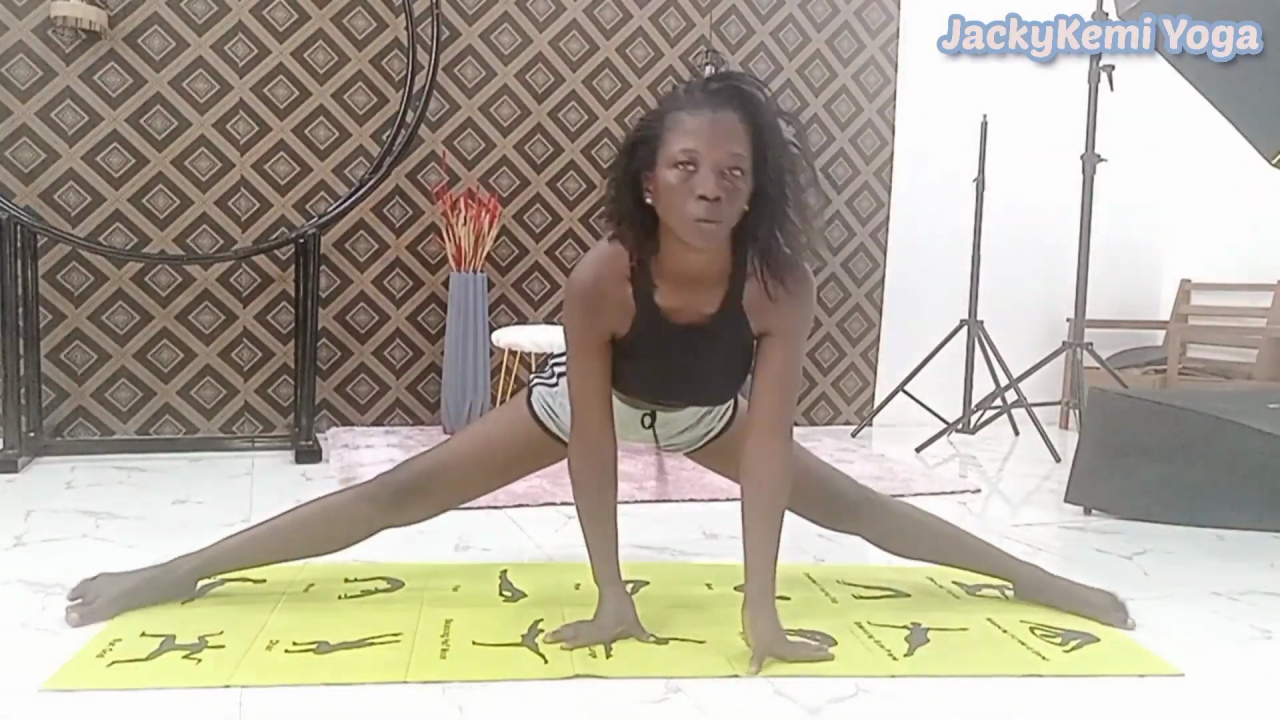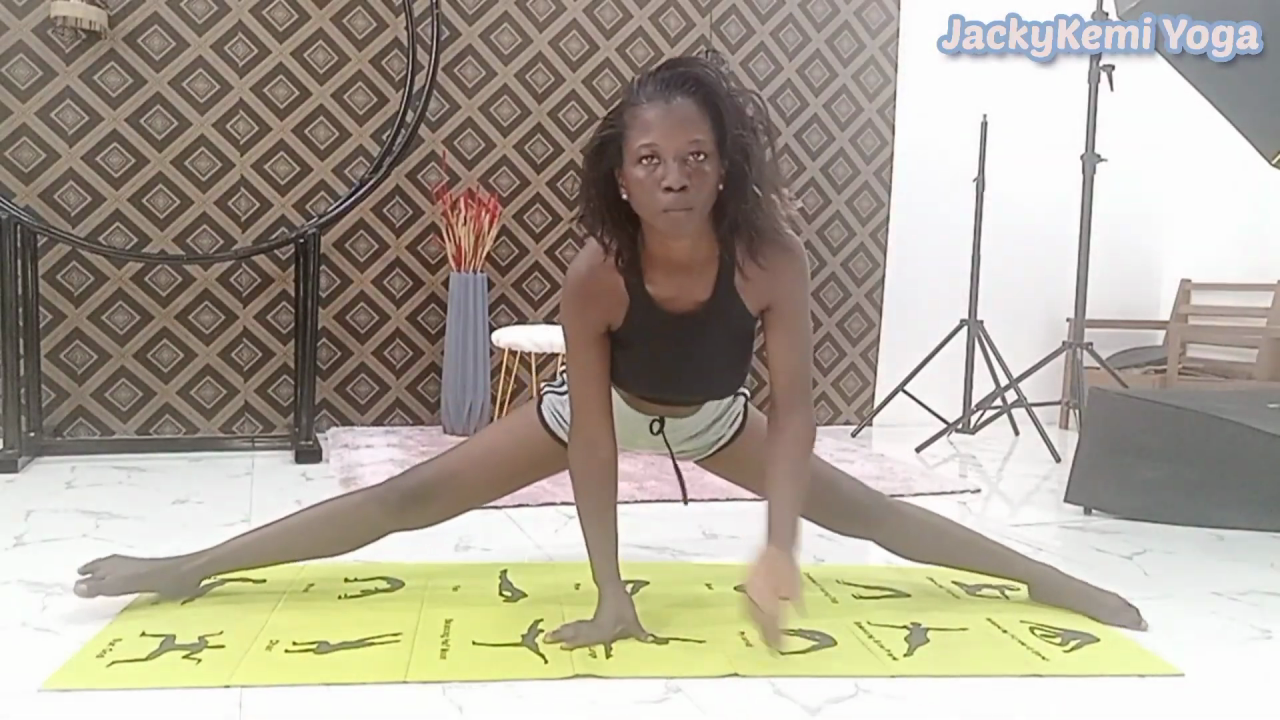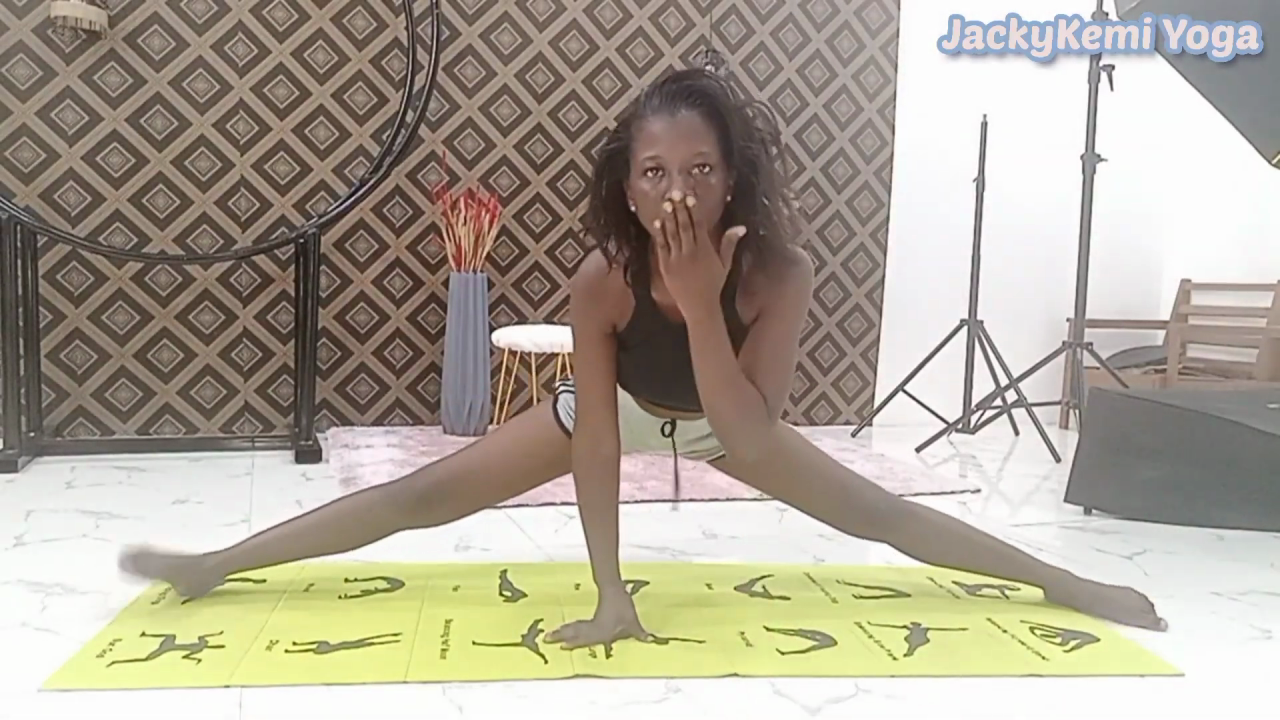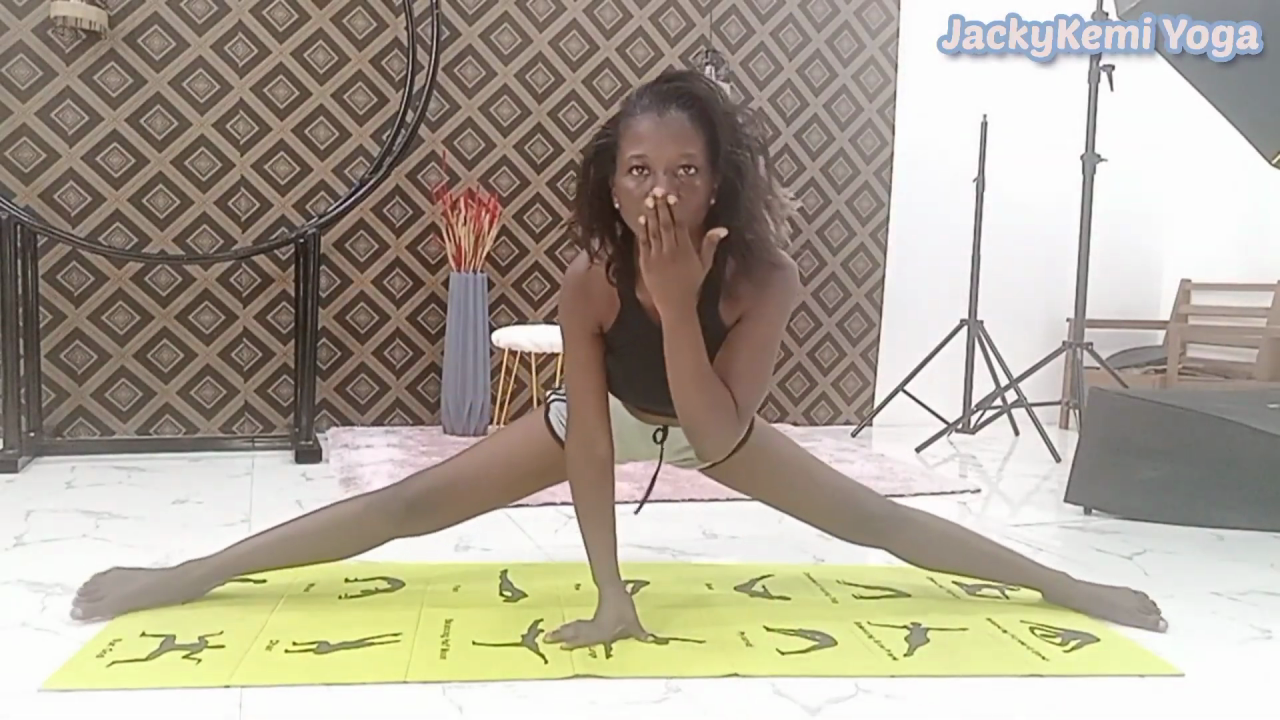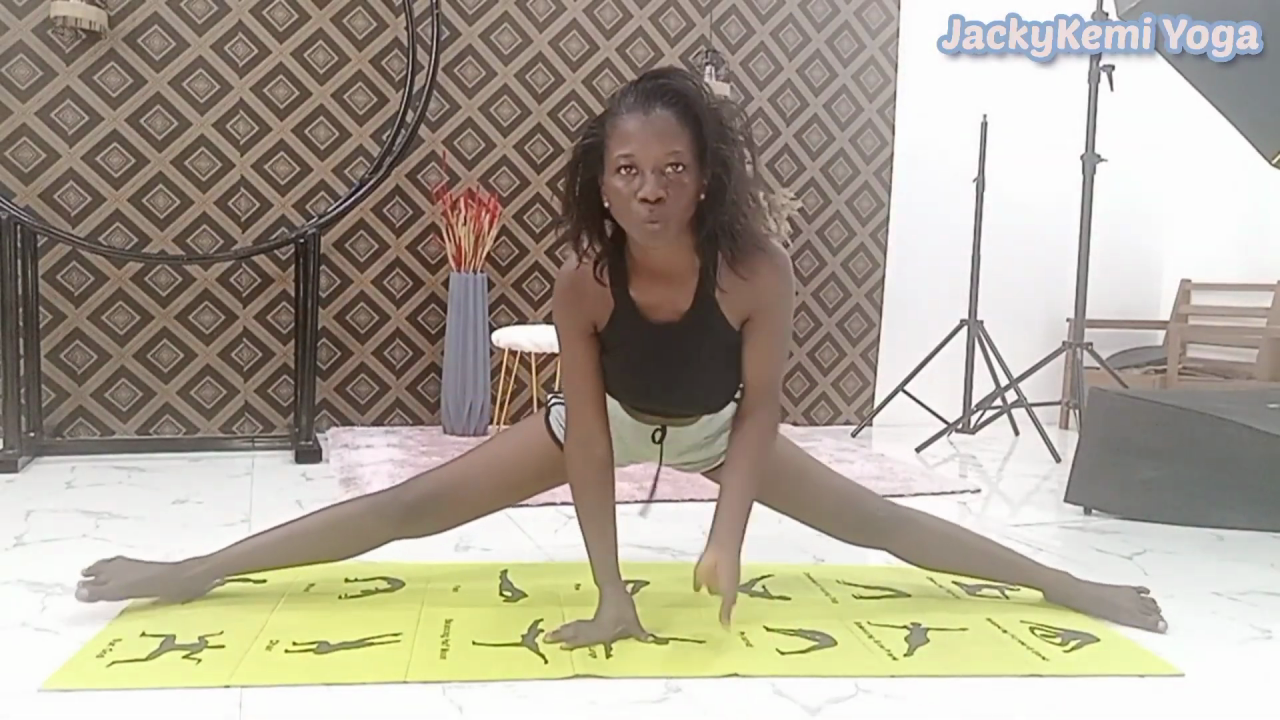
dt=0.5s
person 1, frame 1
left shoulder: (782, 283)
right shoulder: (601, 280)
left elbow: (767, 443)
right elbow: (592, 446)
left wrist: (759, 607)
right wrist: (610, 599)
left hip: (707, 414)
right hip: (593, 402)
left knee: (857, 506)
right knee: (400, 492)
left ankle: (1041, 579)
right ankle: (175, 573)
person 1, frame 2
left shoulder: (773, 260)
right shoulder: (594, 276)
left elbow: (794, 407)
right elbow: (593, 443)
left wrist: (778, 550)
right wrist: (609, 598)
left hip: (714, 418)
right hip: (600, 408)
left knee: (866, 513)
right knee: (410, 496)
left ankle: (1056, 584)
right ankle: (184, 570)
person 1, frame 3
left shoulder: (779, 271)
right shoulder: (603, 279)
left elbow: (746, 435)
right elbow: (597, 442)
left wrist: (702, 305)
right wrist: (611, 597)
left hip: (725, 416)
right hip: (614, 407)
left knee: (875, 512)
right knee: (425, 495)
left ankle: (1071, 586)
right ankle: (206, 566)
person 1, frame 4
left shoulder: (763, 275)
right shoulder: (590, 279)
left elbow: (718, 432)
right elbow: (590, 442)
left wrist: (678, 301)
right wrist: (609, 595)
left hip: (712, 427)
right hip: (607, 417)
left knee: (875, 519)
right knee: (413, 502)
left ankle: (1072, 589)
right ankle: (185, 578)
person 1, frame 5
left shoulder: (757, 270)
right shoulder: (584, 278)
left elbow: (759, 414)
right elbow: (586, 439)
left wrist: (727, 538)
right wrist: (609, 592)
left hip: (716, 428)
right hip: (606, 421)
left knee: (874, 520)
right knee: (414, 504)
left ankle: (1073, 588)
right ankle: (190, 573)
